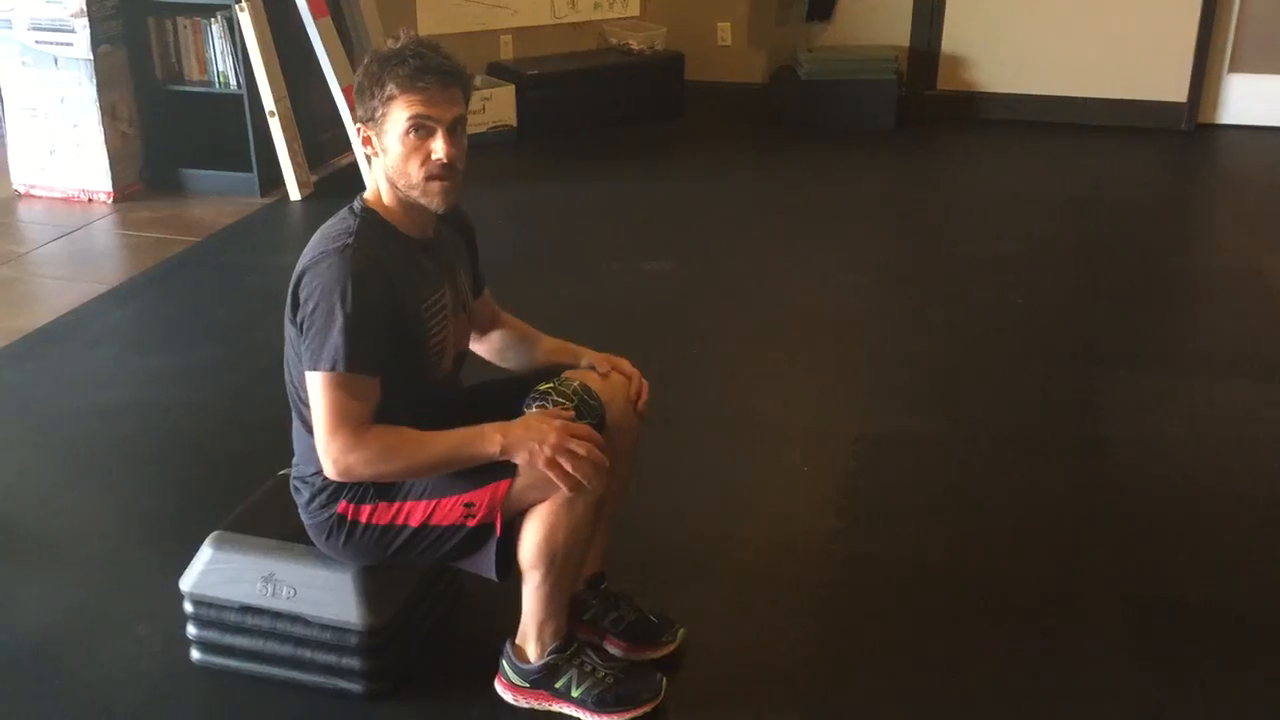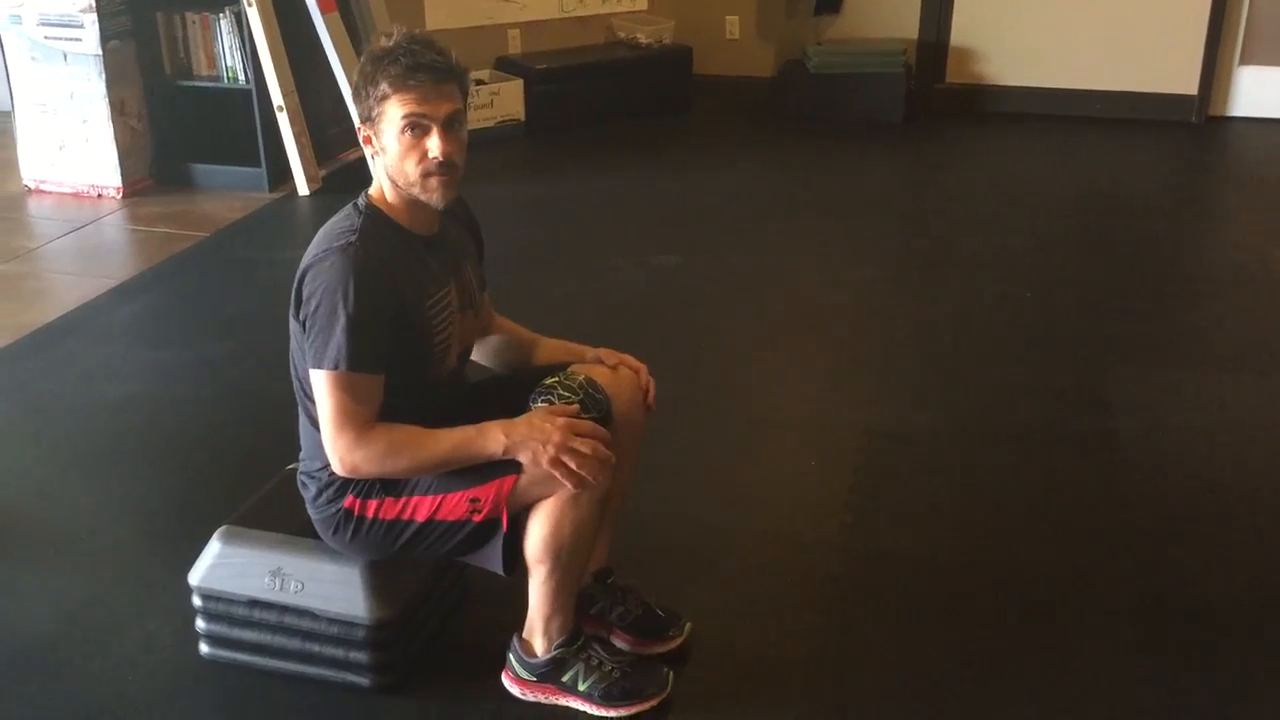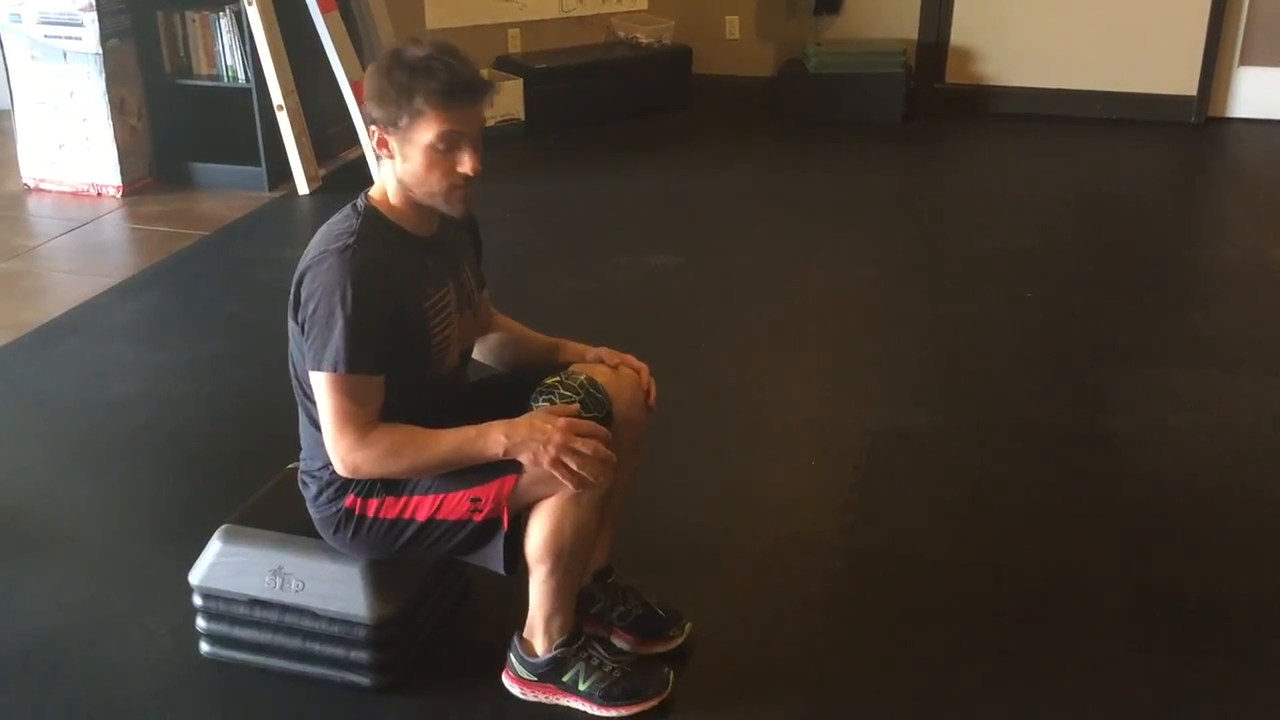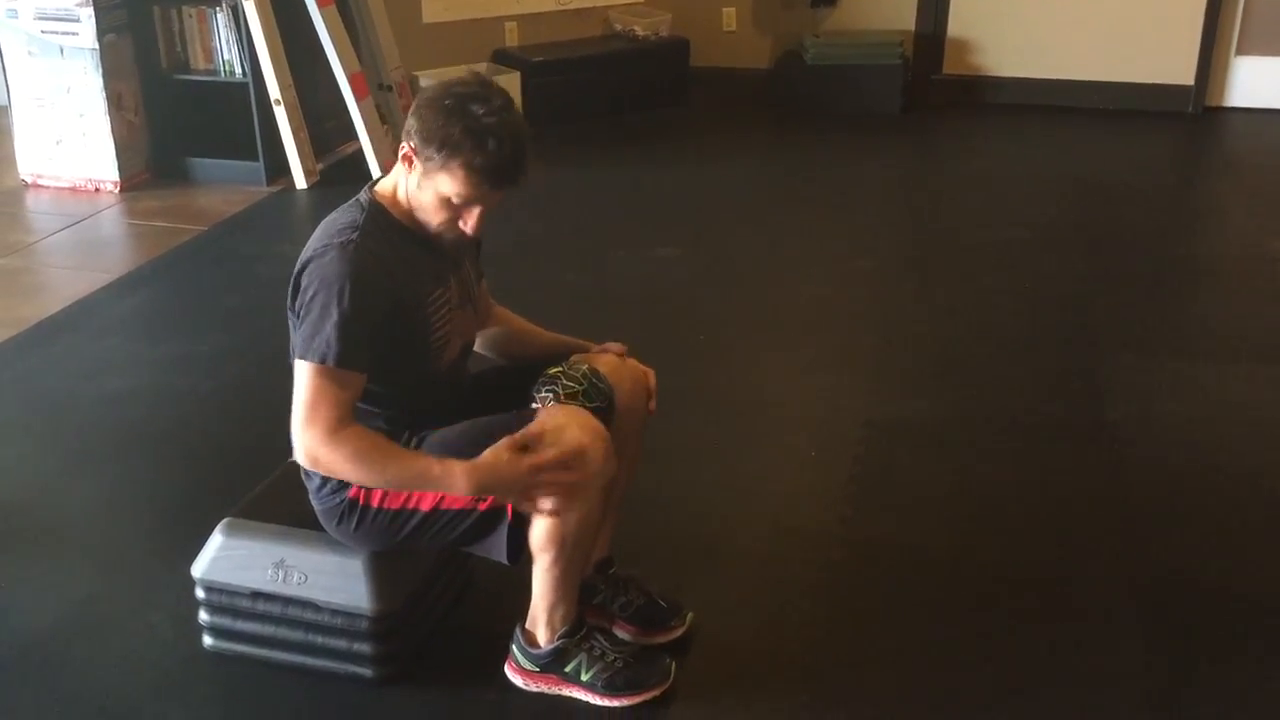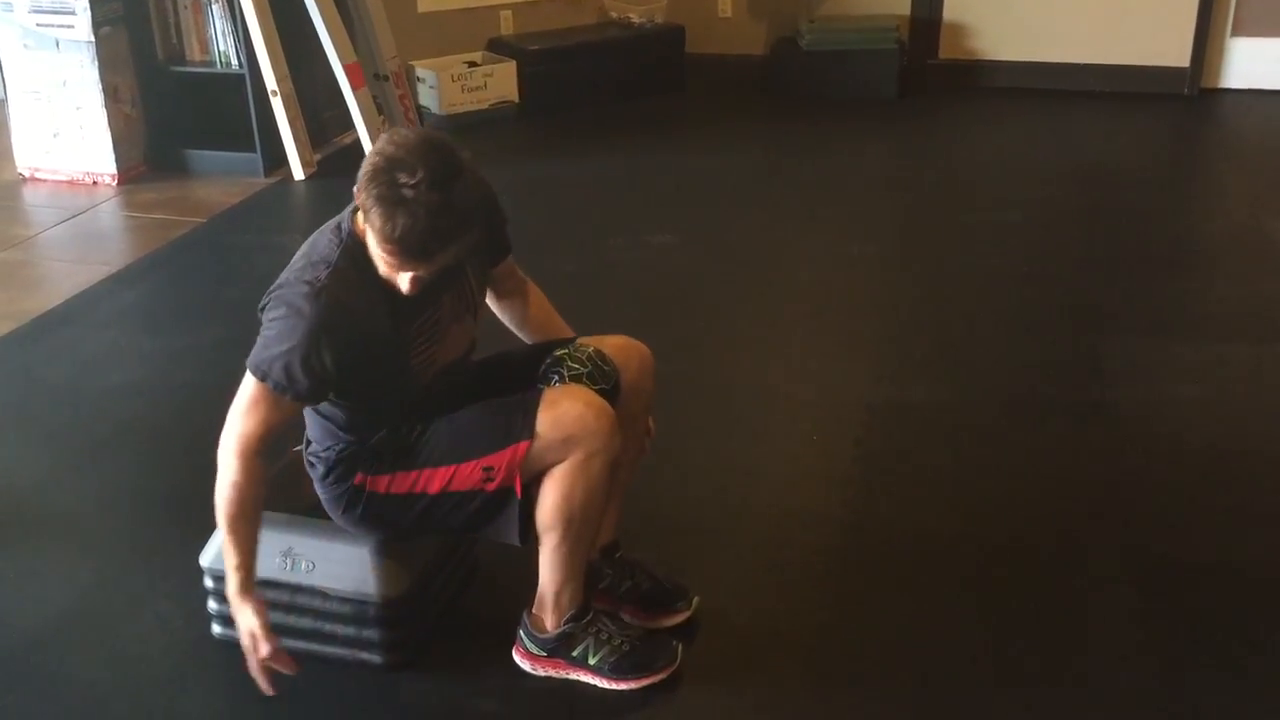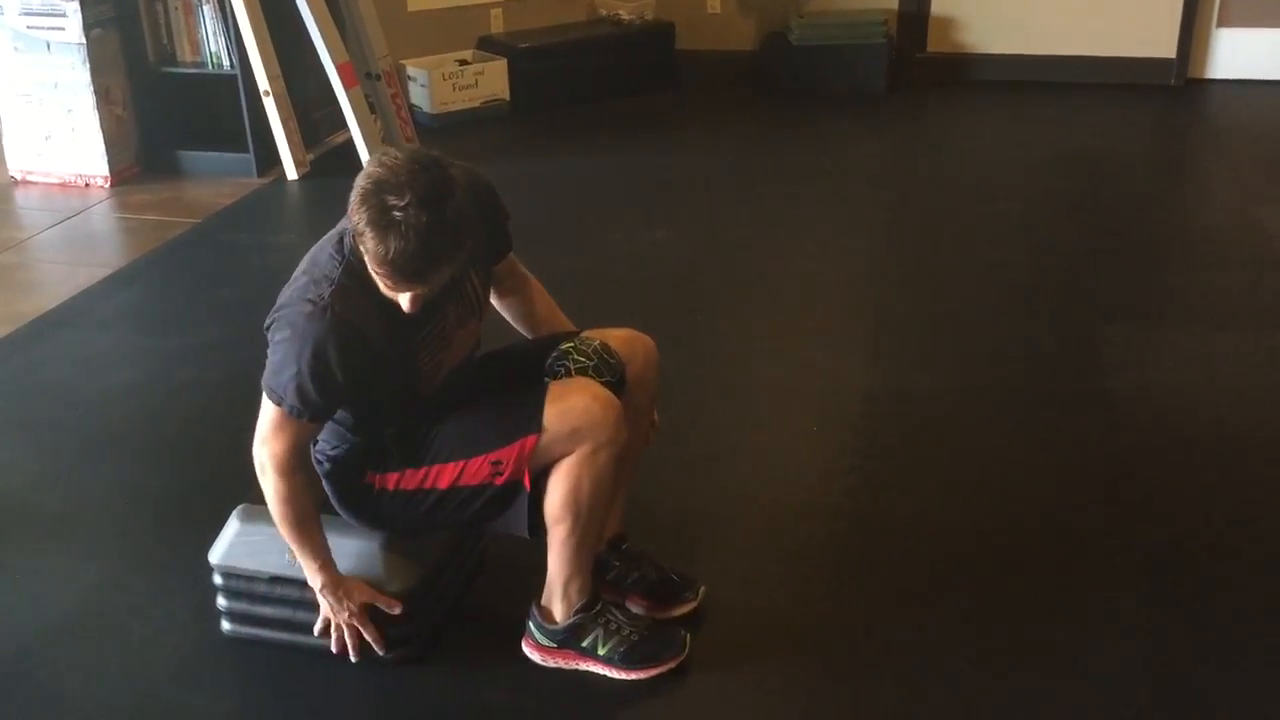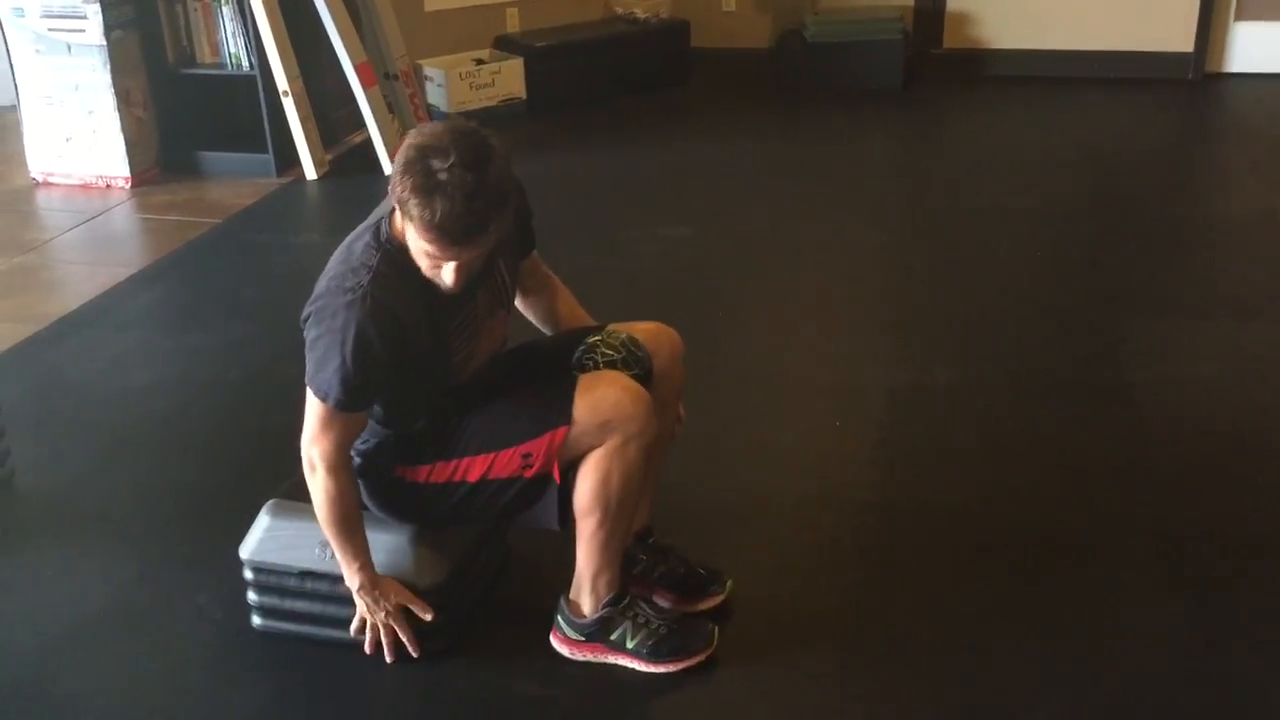
dt=0.5s
person 1, frame 1
left shoulder: (446, 222)
right shoulder: (347, 267)
left elbow: (486, 328)
right elbow: (346, 452)
left wrist: (583, 357)
right wrist: (507, 439)
left hip: (428, 430)
right hip: (357, 496)
left knee: (612, 399)
right knee: (570, 473)
left ankle: (583, 593)
right ankle: (537, 663)
person 1, frame 2
left shoulder: (451, 216)
right shoulder: (350, 266)
left elbow: (481, 332)
right elbow: (351, 449)
left wrist: (587, 354)
right wrist: (509, 436)
left hip: (435, 421)
right hip: (364, 489)
left knee: (617, 392)
right knee: (577, 466)
left ankle: (589, 587)
right ankle: (544, 656)
person 1, frame 3
left shoulder: (449, 219)
right shoulder: (347, 268)
left elbow: (481, 330)
right elbow: (353, 448)
left wrist: (583, 354)
right wrist: (509, 437)
left hip: (437, 423)
right hip: (364, 489)
left knee: (618, 392)
right knee: (576, 465)
left ankle: (589, 584)
right ankle: (546, 655)
person 1, frame 4
left shoulder: (443, 218)
right shoulder: (349, 265)
left elbow: (481, 320)
right elbow: (317, 440)
left wrist: (585, 351)
right wrist: (471, 478)
left hip: (437, 412)
right hip: (366, 483)
left knee: (618, 384)
right knee: (580, 447)
left ankle: (589, 578)
right ankle: (547, 646)
person 1, frame 5
left shoulder: (468, 203)
right shoulder: (318, 303)
left elbow: (510, 288)
right elbow: (242, 441)
left wrist: (585, 368)
right wrist: (241, 591)
left hip: (446, 394)
right hip: (371, 465)
left knee: (628, 363)
right knee: (585, 424)
left ankle: (596, 561)
right ankle: (554, 631)
person 1, frame 6
left shoulder: (468, 198)
right shoulder: (321, 319)
left elbow: (511, 282)
right elbow: (275, 454)
left wrist: (595, 367)
right wrist: (327, 583)
left hip: (453, 388)
right hip: (380, 461)
left knee: (633, 355)
right knee: (593, 418)
left ankle: (602, 554)
right ankle: (563, 622)
person 1, frame 7
left shoulder: (494, 210)
right shoulder: (360, 307)
left elbow: (533, 283)
right elbow: (323, 454)
left wrist: (609, 359)
right wrist: (364, 583)
left hip: (477, 385)
right hip: (411, 456)
left knee: (657, 348)
right knee: (622, 412)
left ankle: (629, 548)
right ankle: (591, 616)
